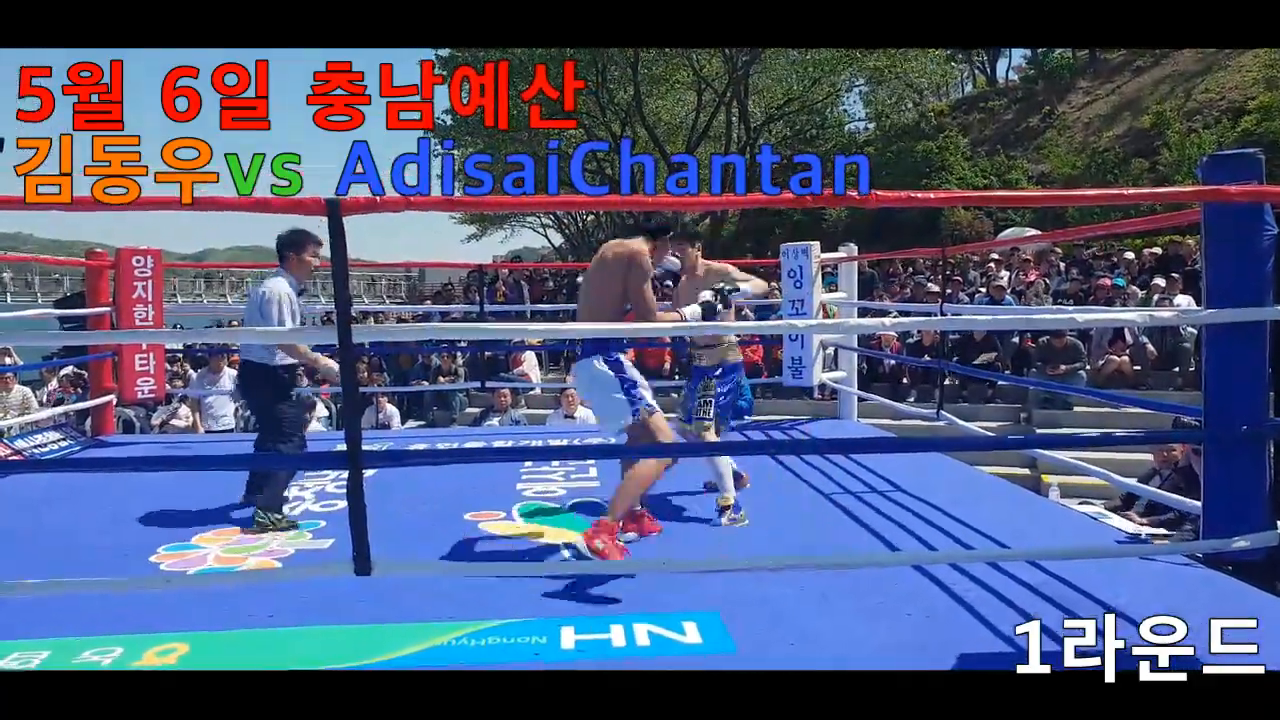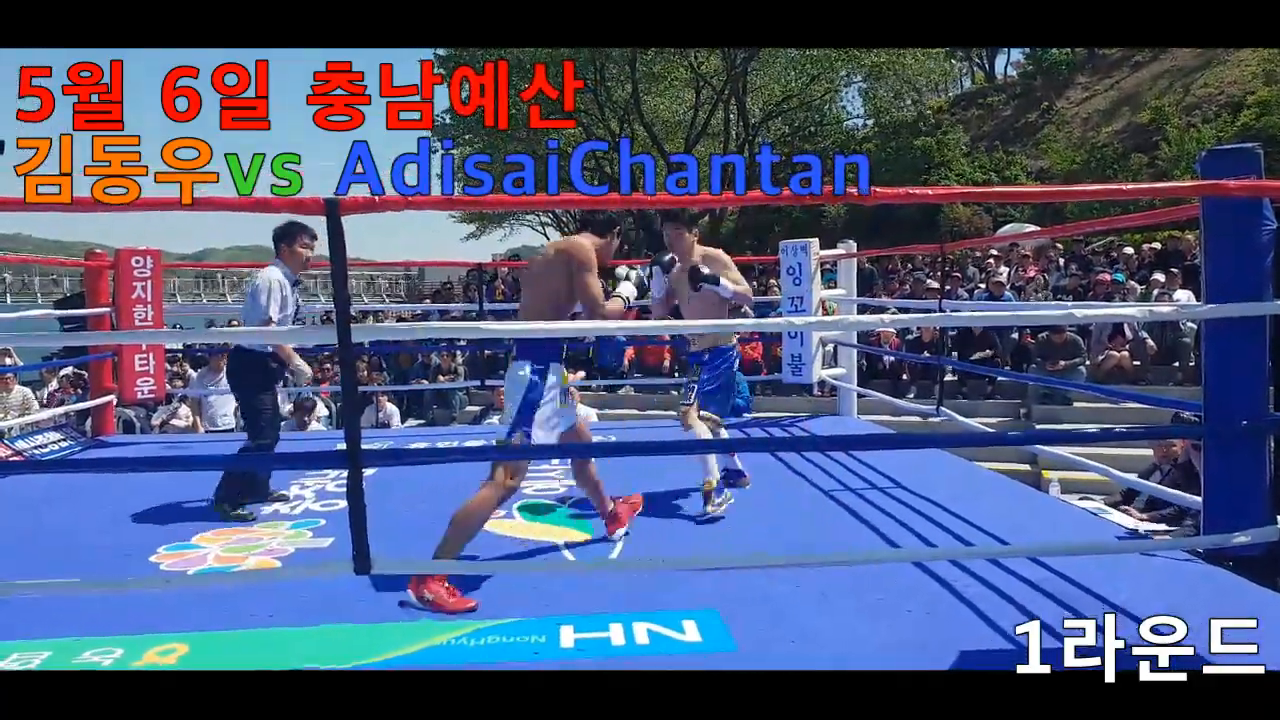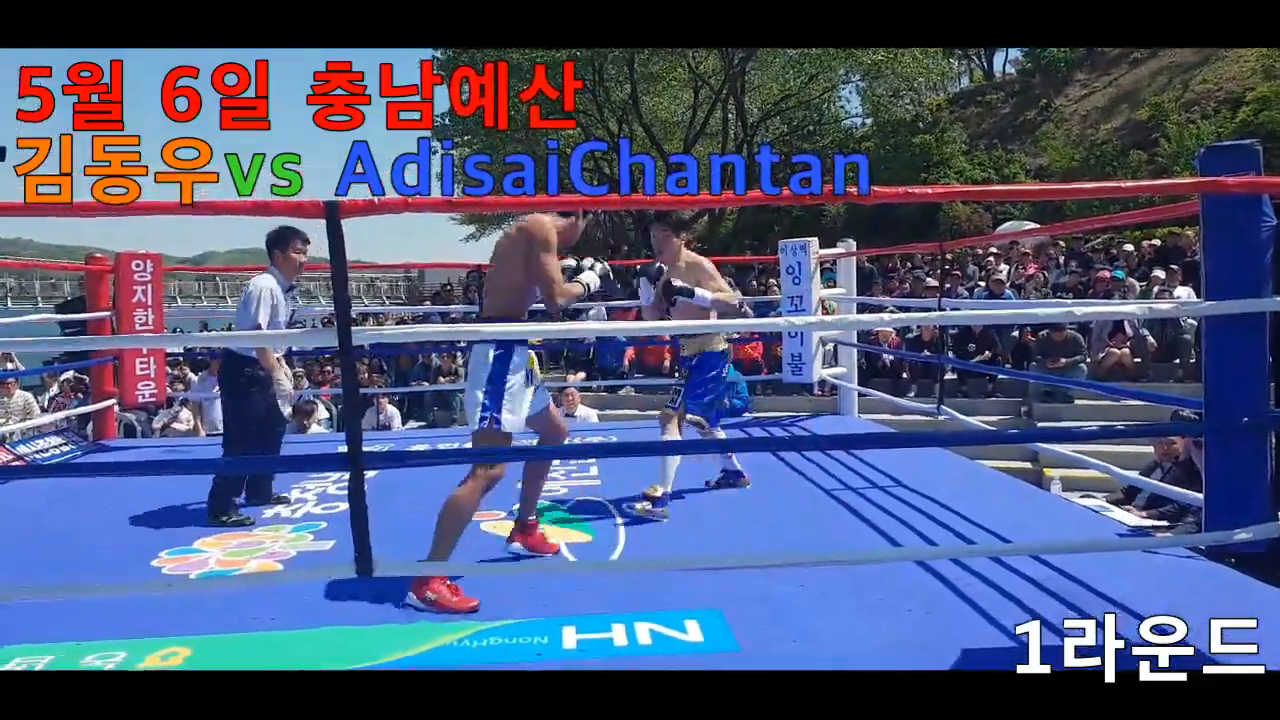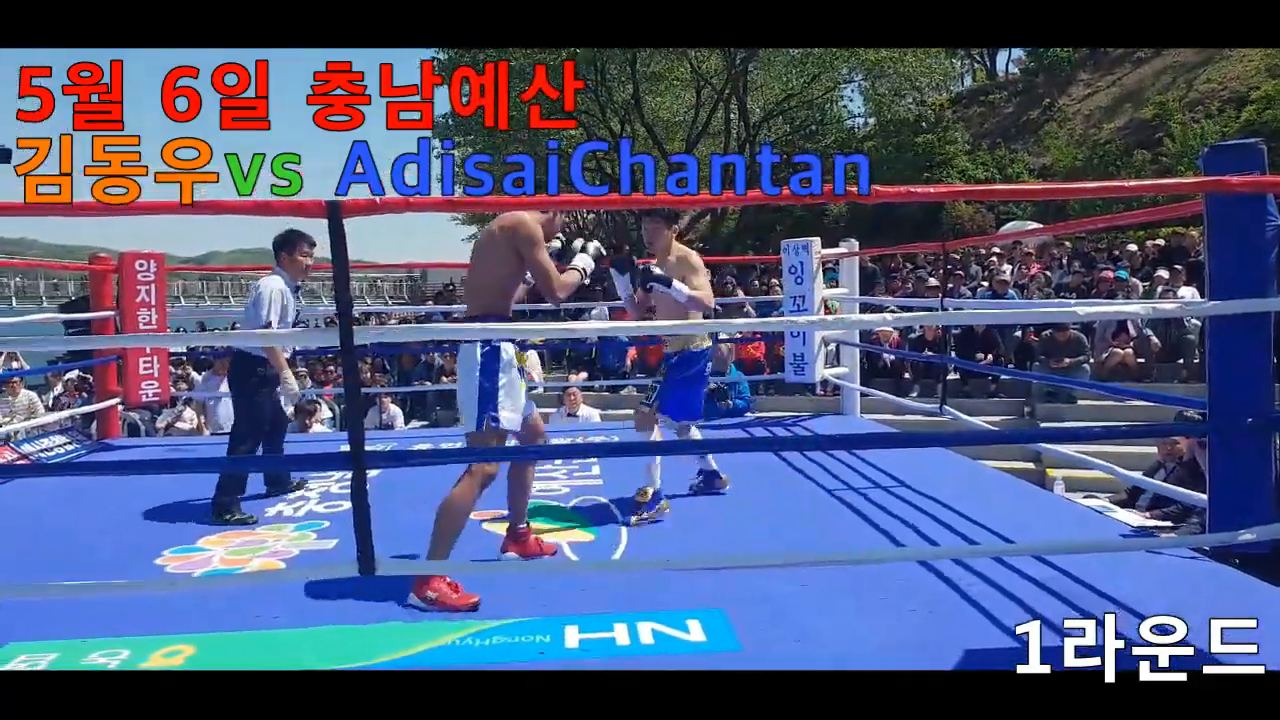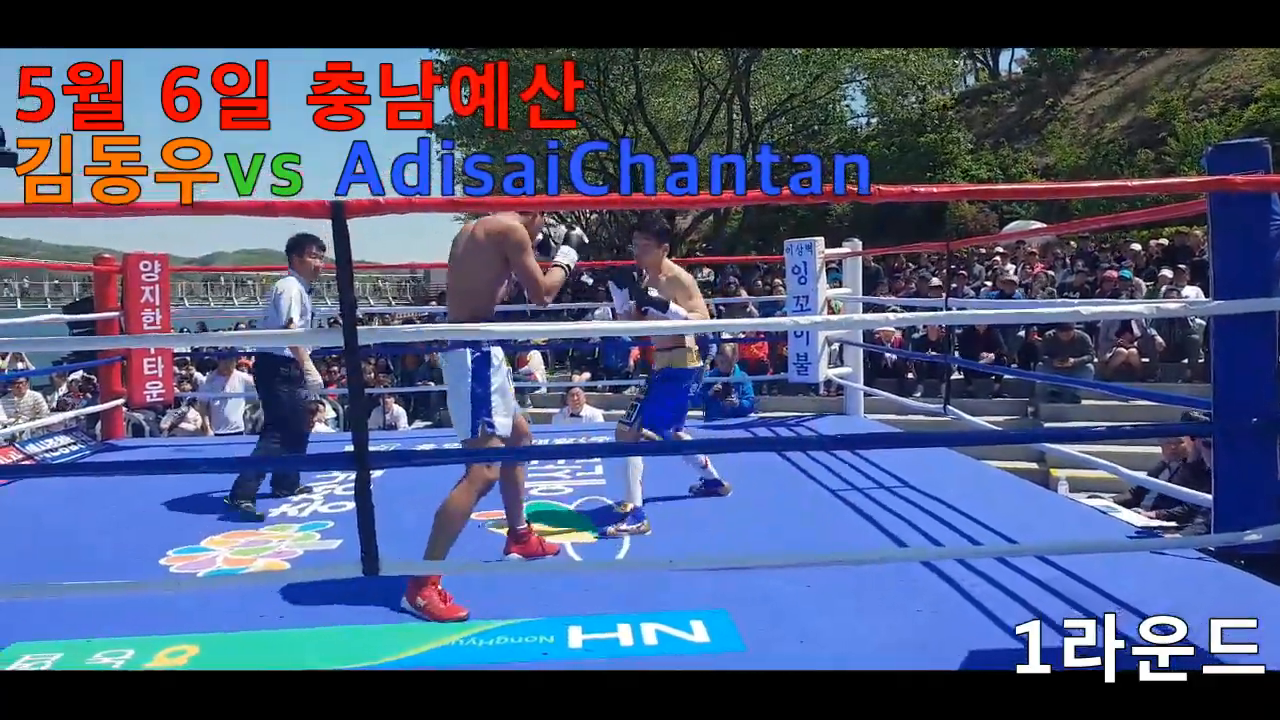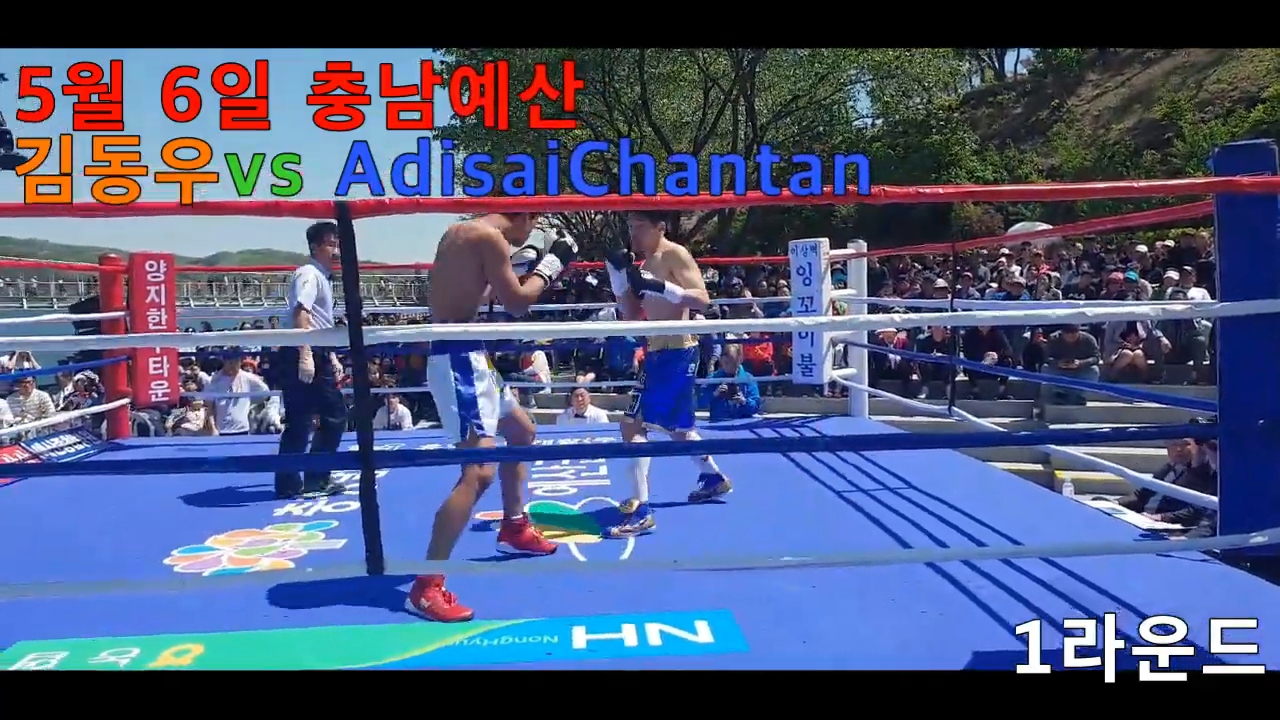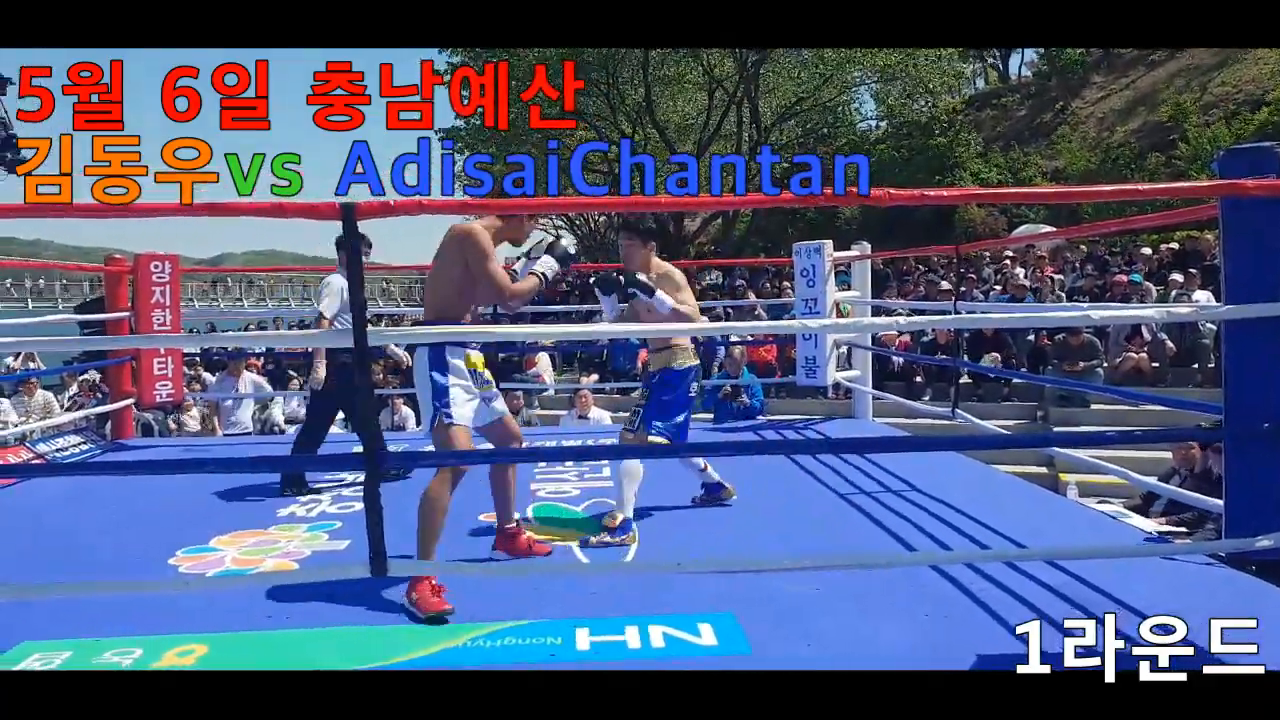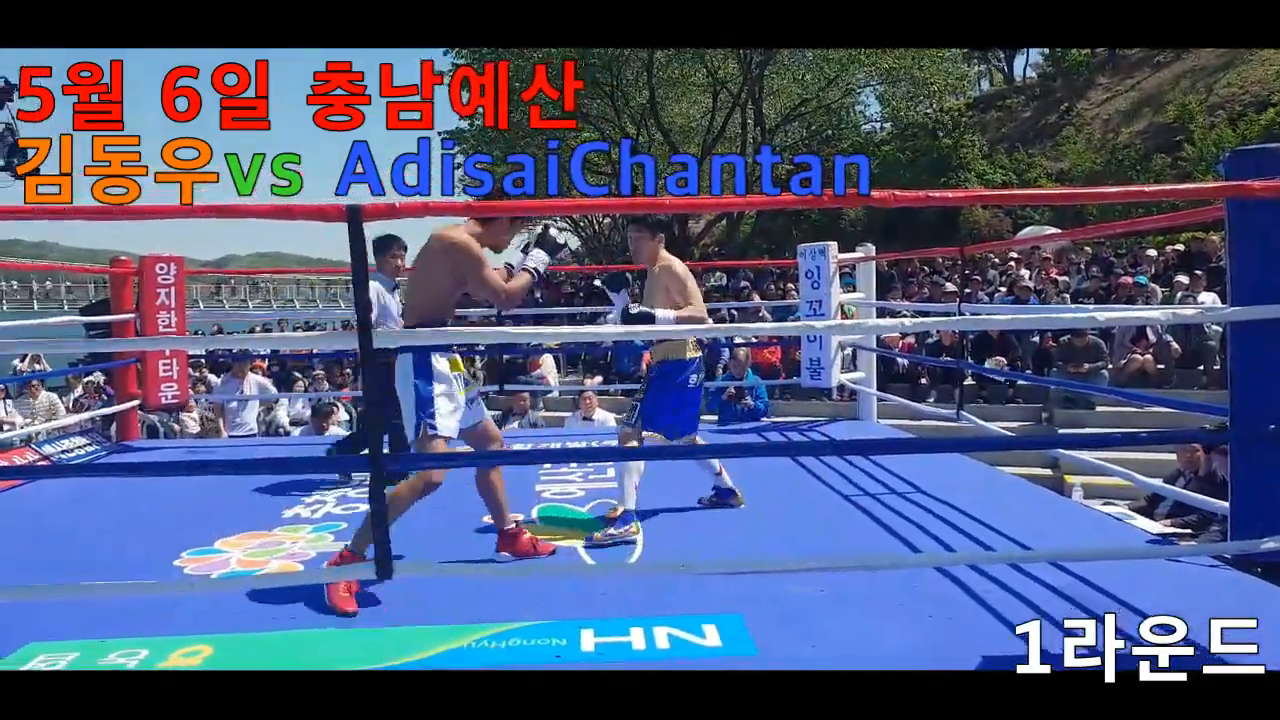
dt=0.2s
person 1, frame 1
left shoulder: (610, 251)
right shoulder: (637, 251)
right elbow: (650, 321)
left wrist: (660, 267)
right wrist: (694, 312)
left hip: (591, 358)
right hip: (605, 359)
left knee: (641, 436)
right knee: (663, 447)
left ankle: (632, 517)
right ankle: (604, 532)
person 1, frame 2
left shoulder: (553, 251)
right shoulder: (581, 250)
right elbow: (600, 314)
left wrist: (585, 295)
right wrist: (628, 291)
left hip: (539, 364)
right hip: (538, 367)
left knee: (580, 442)
right knee: (506, 479)
left ankle: (611, 514)
right ankle: (429, 578)
person 1, frame 3
left shoulder: (522, 232)
right shoulder: (541, 227)
right elbow: (556, 298)
left wrist: (568, 275)
right wrist: (590, 279)
left hip: (512, 350)
right hip: (503, 351)
left knee: (554, 431)
right knee: (488, 469)
left ankle: (525, 530)
right ankle: (427, 580)
person 1, frame 4
left shoulder: (505, 228)
right shoulder: (523, 224)
right elbow: (556, 291)
left wrist: (541, 263)
right wrist: (585, 261)
left hip: (495, 346)
right hip: (489, 348)
left knee: (533, 436)
right knee: (483, 467)
left ankle: (518, 538)
right ankle: (428, 579)
person 1, frame 5
left shoulder: (473, 229)
right shoulder: (510, 229)
right elbow: (541, 294)
left wrist: (532, 252)
right wrist: (568, 253)
left hip: (477, 349)
right hip: (476, 351)
left knee: (518, 437)
right knee: (482, 472)
left ankle: (519, 537)
right ankle: (423, 584)
person 1, frame 6
left shoulder: (459, 232)
right shoulder: (488, 236)
right elbow: (518, 302)
left wrist: (520, 263)
right wrist: (553, 261)
left hip: (465, 353)
right hip: (459, 357)
left knee: (522, 432)
right knee: (479, 472)
left ankle: (514, 529)
right ankle: (426, 587)
person 1, frame 7
left shoulder: (478, 237)
right shoulder: (471, 234)
left elbow: (484, 295)
right elbow: (508, 299)
left wrist: (529, 265)
right wrist: (549, 265)
left hip: (463, 352)
right hip: (442, 354)
left knee: (509, 439)
right knee: (455, 462)
left ankle: (508, 536)
right ankle: (421, 581)
person 1, frame 8
left shoulder: (457, 243)
right shoulder: (458, 244)
left elbow: (487, 289)
right elbow: (505, 298)
left wrist: (526, 261)
right wrist: (540, 257)
left hip: (441, 359)
right hip: (423, 362)
left knee: (491, 444)
right knee: (430, 474)
left ankle: (511, 537)
right ankle: (348, 561)
person 2, frame 1
left shoulder: (718, 273)
right shoulder: (681, 285)
left elbow: (761, 286)
left wrist: (735, 289)
left hip: (723, 362)
right hip: (701, 363)
left knee: (704, 429)
right knee: (687, 427)
left ankle: (730, 505)
right ankle: (730, 473)
person 2, frame 2
left shoulder: (714, 259)
right shoulder: (673, 270)
left elbow: (747, 296)
right elbow: (659, 314)
left wrist: (714, 282)
right wrist: (658, 276)
left hip: (719, 348)
right hip: (697, 348)
left knee: (689, 414)
right knee: (706, 416)
left ankle: (716, 488)
right ankle: (734, 472)
person 2, frame 3
left shoulder: (698, 266)
right shoulder: (664, 273)
left elbow: (732, 302)
right elbow: (651, 319)
left wrist: (691, 293)
right wrist: (646, 285)
left hip: (708, 352)
right hip: (691, 353)
left knee: (670, 418)
right knee: (702, 419)
left ankle: (659, 497)
right ankle: (734, 472)
person 2, frame 4
left shoulder: (688, 259)
right shoulder: (654, 265)
left elbow: (707, 304)
right elbow: (637, 313)
left wrist: (667, 283)
right wrist: (622, 278)
left hip: (690, 350)
right hip: (677, 350)
left knee: (647, 417)
right knee: (680, 418)
left ankle: (652, 497)
right ankle: (711, 474)
person 2, frame 5
left shoulder: (678, 279)
right shoulder: (648, 281)
left elbow: (703, 322)
left wrist: (664, 307)
right wrist: (620, 292)
left hip: (678, 368)
right hip: (665, 367)
left knee: (628, 432)
right knee: (668, 431)
left ankle: (634, 515)
right ankle: (713, 480)
person 2, frame 6
left shoulder: (676, 254)
right shoulder: (645, 262)
left elbow: (702, 299)
right elbow: (631, 314)
left wrist: (660, 287)
right wrist: (618, 273)
left hip: (676, 350)
right hip: (659, 350)
left knee: (632, 424)
right knee: (677, 426)
left ankle: (639, 511)
right ankle: (713, 477)
person 2, frame 7
left shoulder: (668, 276)
right shoulder: (638, 280)
left elbow: (693, 317)
left wrist: (652, 295)
right wrist: (608, 297)
left hip: (676, 367)
right hip: (663, 368)
left knee: (632, 439)
right knee: (666, 438)
left ankle: (622, 525)
right ankle: (716, 486)
person 2, frame 8
left shoulder: (672, 269)
right shoulder: (653, 273)
left elbow: (700, 315)
right elbow: (637, 327)
left wrist: (653, 317)
right wrist: (620, 296)
left hip: (678, 361)
right hip: (670, 362)
left knee: (630, 432)
right knee: (684, 435)
left ankle: (625, 518)
right ankle: (726, 490)
person 3, frame 1
left shoulder: (267, 287)
right shoulder: (280, 291)
right elbow: (284, 340)
left wrist: (311, 359)
right wrist: (320, 363)
left hip: (254, 373)
right hip: (269, 377)
left knee: (272, 434)
right knee: (291, 442)
left ankle: (259, 494)
right ankle: (267, 509)
person 3, frame 2
left shoulder: (286, 281)
right shoulder: (272, 279)
right elbow: (266, 328)
left wrist: (290, 362)
right wrist: (295, 361)
left hip: (261, 364)
right hip: (252, 365)
left knee: (267, 429)
right knee: (263, 434)
left ankle: (257, 489)
right ankle: (227, 498)
person 3, frame 3
left shoulder: (281, 288)
right shoulder: (264, 286)
left wrist: (282, 368)
right wrist: (277, 376)
left hip: (256, 371)
right hip: (242, 371)
left knee: (273, 428)
right knee: (240, 440)
left ankle: (259, 490)
right ankle: (221, 507)
person 3, frame 4
left shoulder: (286, 289)
right shoulder: (273, 286)
left wrist: (283, 371)
right wrist: (286, 375)
left hip: (262, 370)
right hip: (252, 370)
left knee: (276, 426)
right knee: (246, 438)
left ankle: (278, 482)
right ankle: (225, 506)
person 3, frame 5
left shoulder: (300, 289)
right shoulder: (290, 287)
right elbow: (289, 331)
left wrist: (303, 368)
right wrist: (309, 368)
left hip: (284, 369)
right hip: (277, 369)
left knee: (299, 427)
right knee: (277, 433)
left ankle: (286, 483)
right ankle: (242, 493)
person 3, frame 6
left shoulder: (322, 277)
right shoulder: (309, 274)
right elbow: (300, 315)
left wrist: (332, 358)
right wrist: (305, 355)
left hip: (314, 356)
right hip: (305, 357)
left knee: (298, 421)
right knee: (335, 415)
left ankle: (288, 483)
right ankle: (317, 478)
person 3, frame 7
left shoulder: (350, 285)
right shoulder: (336, 283)
right elbow: (322, 323)
left wrist: (391, 348)
right wrist: (319, 362)
left hip: (346, 361)
right hip: (338, 361)
left knee: (317, 422)
right knee: (364, 417)
left ankle: (293, 479)
person 3, frame 8
left shoulder: (391, 288)
right shoulder: (373, 288)
left hip: (388, 359)
right hip: (379, 360)
left knee: (385, 416)
right knee: (393, 416)
left ankle: (340, 452)
